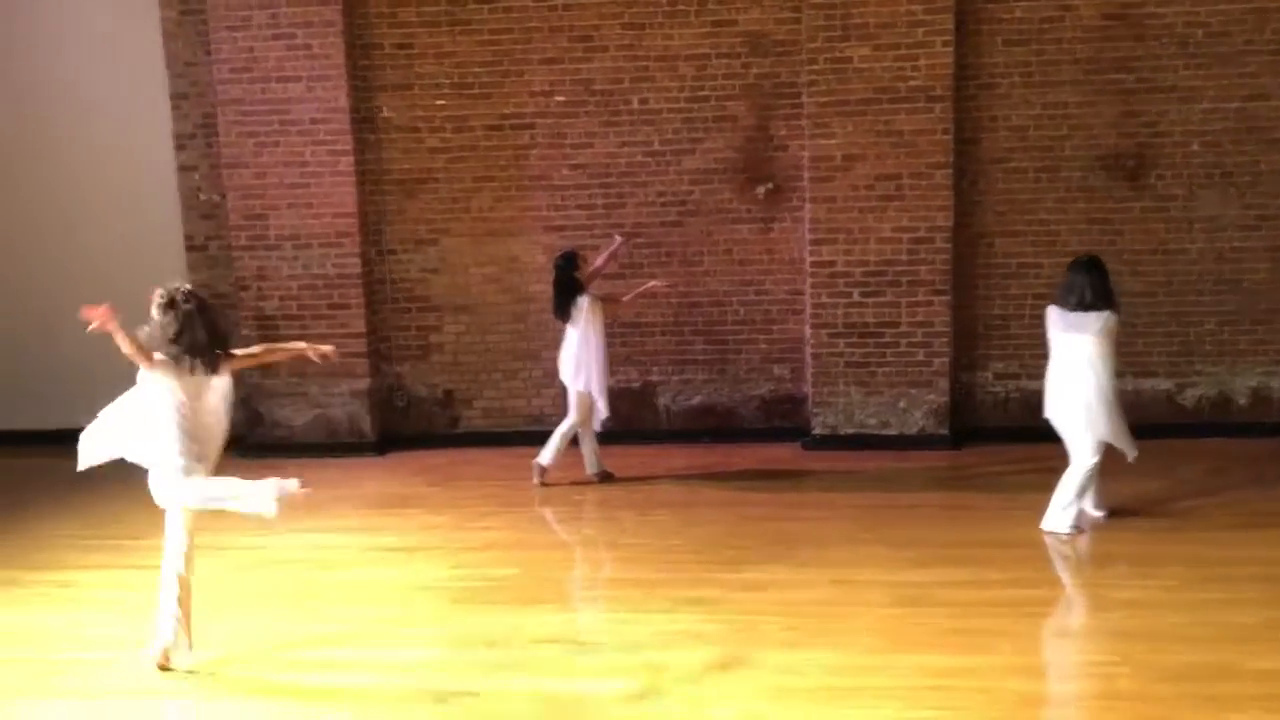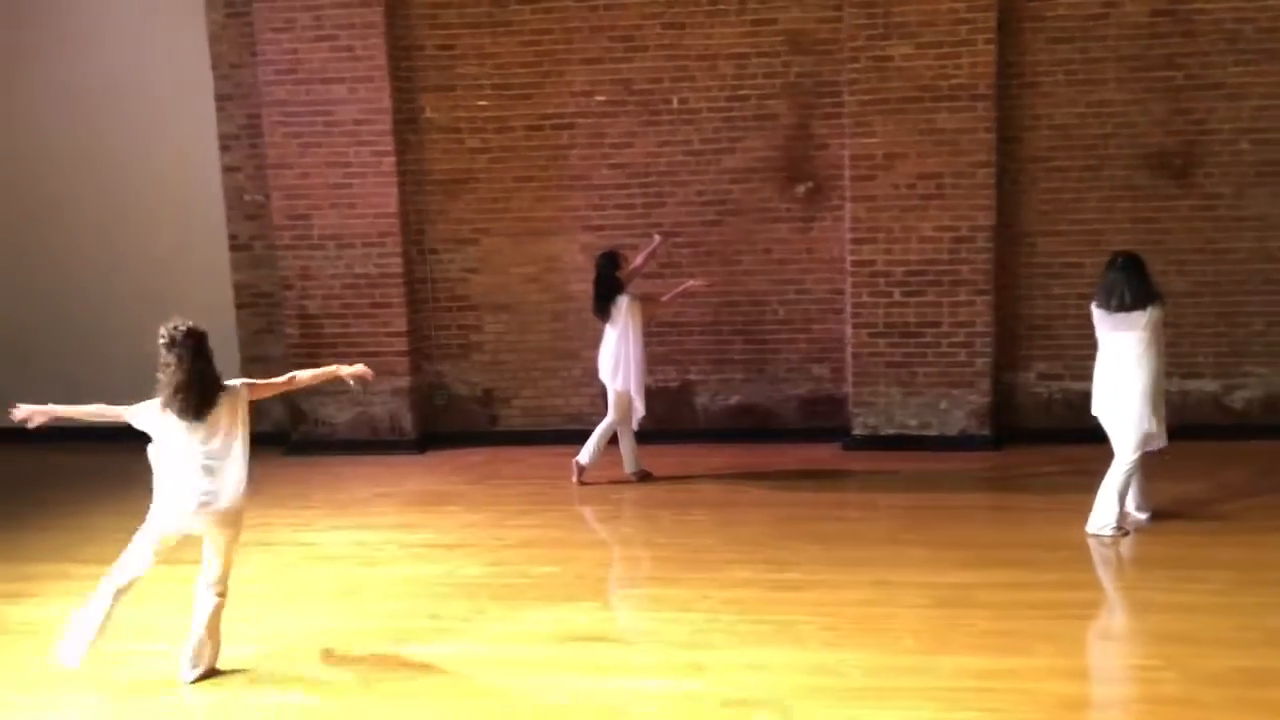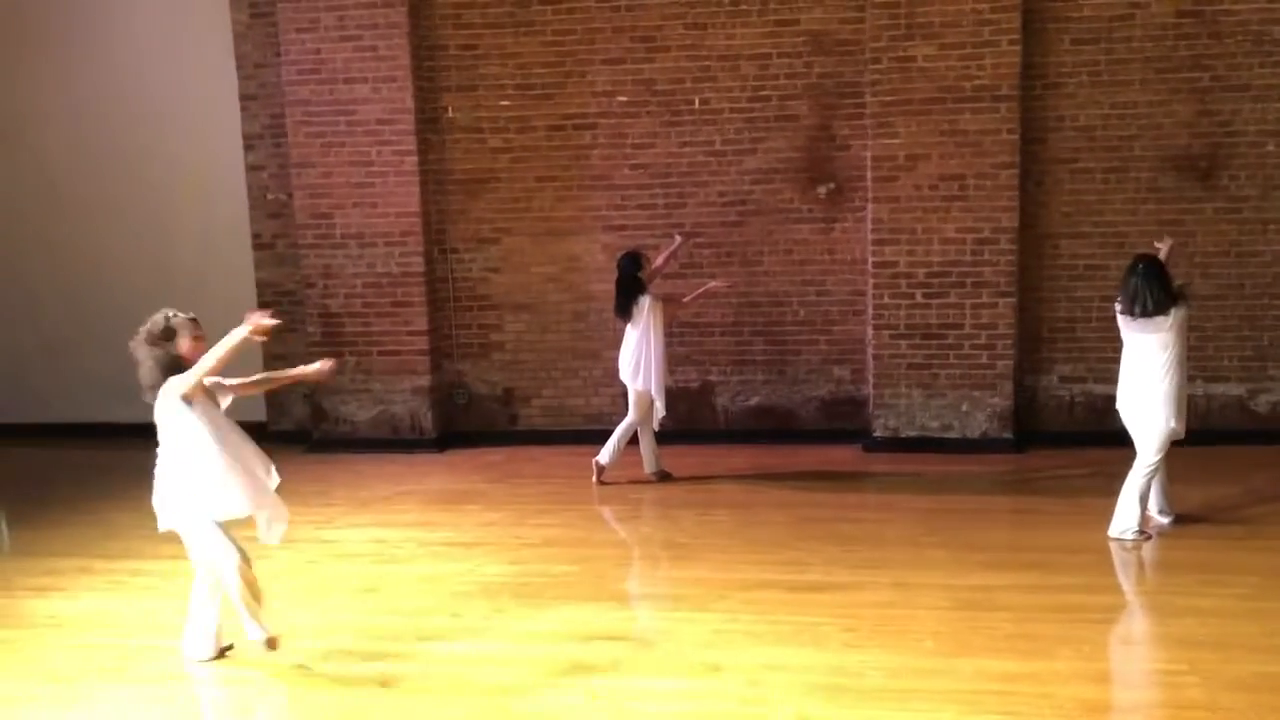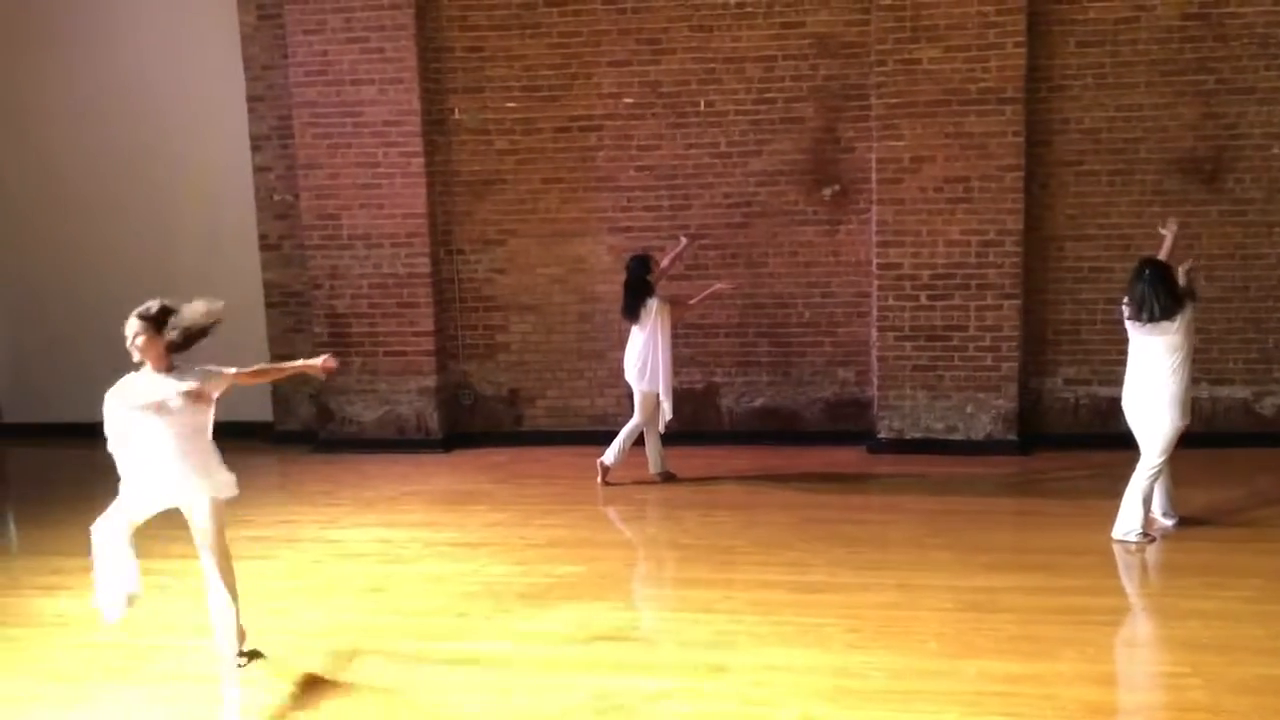
dt=0.3s
person 1, frame 1
left shoulder: (165, 365)
right shoulder: (216, 362)
left elbow: (139, 353)
right elbow: (266, 352)
left wrist: (114, 326)
right wrist: (304, 348)
left hip: (174, 463)
right hip: (195, 467)
right knee: (176, 559)
left ankle: (267, 493)
right ankle: (168, 645)
person 1, frame 2
left shoulder: (163, 409)
right shoulder: (231, 396)
left elbow: (105, 411)
right elbow: (287, 382)
left wrist: (48, 410)
right wrist: (339, 370)
left hip: (179, 504)
right hip: (222, 510)
left knee: (128, 569)
right knee: (214, 585)
left ankle: (81, 636)
right ankle: (197, 664)
person 1, frame 3
left shoulder: (205, 388)
right shoulder: (176, 386)
left elbow: (249, 384)
right elbow: (205, 369)
left wrist: (301, 371)
right wrist: (243, 332)
left hip: (205, 493)
right hip: (184, 496)
left knee: (211, 564)
right knee: (232, 560)
left ankle: (202, 643)
right ankle: (256, 627)
person 1, frame 4
left shoulder: (198, 377)
right shoulder: (130, 387)
left elbow: (252, 375)
right elbow: (137, 400)
left wrist: (303, 365)
right wrist: (183, 394)
left hip: (197, 480)
right hip: (147, 481)
left knee: (216, 557)
right knee: (107, 529)
left ankle: (230, 641)
right ankle: (119, 591)
person 2, frame 1
left shoulder: (1054, 314)
right shoulder: (1107, 319)
left hip: (1060, 398)
right hip: (1090, 400)
left knee: (1083, 455)
right knee: (1087, 459)
left ankle: (1090, 505)
right ankle: (1059, 519)
person 2, frame 2
left shoulder: (1099, 311)
right shoulder: (1152, 313)
left wrist: (1120, 274)
left hip: (1107, 396)
right hip: (1135, 398)
left knee: (1127, 454)
right knee: (1127, 459)
left ankle: (1135, 508)
right ankle: (1103, 521)
person 2, frame 3
left shoulder: (1123, 312)
right shoulder: (1175, 316)
left elbow: (1143, 285)
right elbow: (1177, 294)
left wrist: (1162, 254)
right wrist: (1162, 263)
left hip: (1131, 400)
right hip: (1160, 403)
left knee: (1152, 456)
right knee: (1148, 462)
left ankle: (1159, 511)
right ankle: (1125, 526)
person 2, frame 4
left shoulder: (1130, 313)
right shoulder: (1181, 317)
left elbow: (1151, 277)
right elbow: (1186, 291)
left wrist: (1169, 238)
right wrist: (1184, 273)
left hip: (1136, 400)
right hip: (1165, 404)
left knee: (1157, 457)
right knee: (1152, 463)
left ankle: (1163, 514)
right ankle: (1128, 527)
person 3, frame 1
left shoulder: (580, 297)
right shoulder: (584, 300)
right elbow: (614, 290)
left hip: (581, 363)
right hip: (581, 364)
left knee: (586, 418)
right knee: (576, 418)
left ankle: (595, 468)
right ankle: (543, 462)
person 3, frame 2
left shoulder: (616, 295)
right shoulder: (624, 300)
left elbow: (642, 272)
right elbow: (657, 295)
left wrist: (661, 252)
right wrist: (682, 280)
left hip: (619, 362)
right hip: (620, 364)
left knee: (625, 417)
right knee: (615, 418)
left ankle: (633, 467)
right ankle: (582, 461)
person 3, frame 3
left shoulder: (635, 294)
right shoulder: (648, 302)
left elbow: (659, 266)
right elbow: (682, 303)
left wrist: (677, 245)
right wrist: (708, 287)
left hip: (638, 362)
right hip: (640, 365)
left knee: (645, 418)
right knee: (635, 418)
left ankle: (653, 467)
right ankle: (602, 461)
person 3, frame 4
left shoulder: (641, 295)
right shoulder: (656, 304)
left elbow: (666, 267)
right elbow: (688, 306)
left wrist: (683, 247)
right wrist: (714, 289)
left hip: (642, 363)
right hip: (647, 366)
left knee: (651, 419)
right knee: (641, 419)
left ankle: (658, 468)
right ankle: (607, 461)
